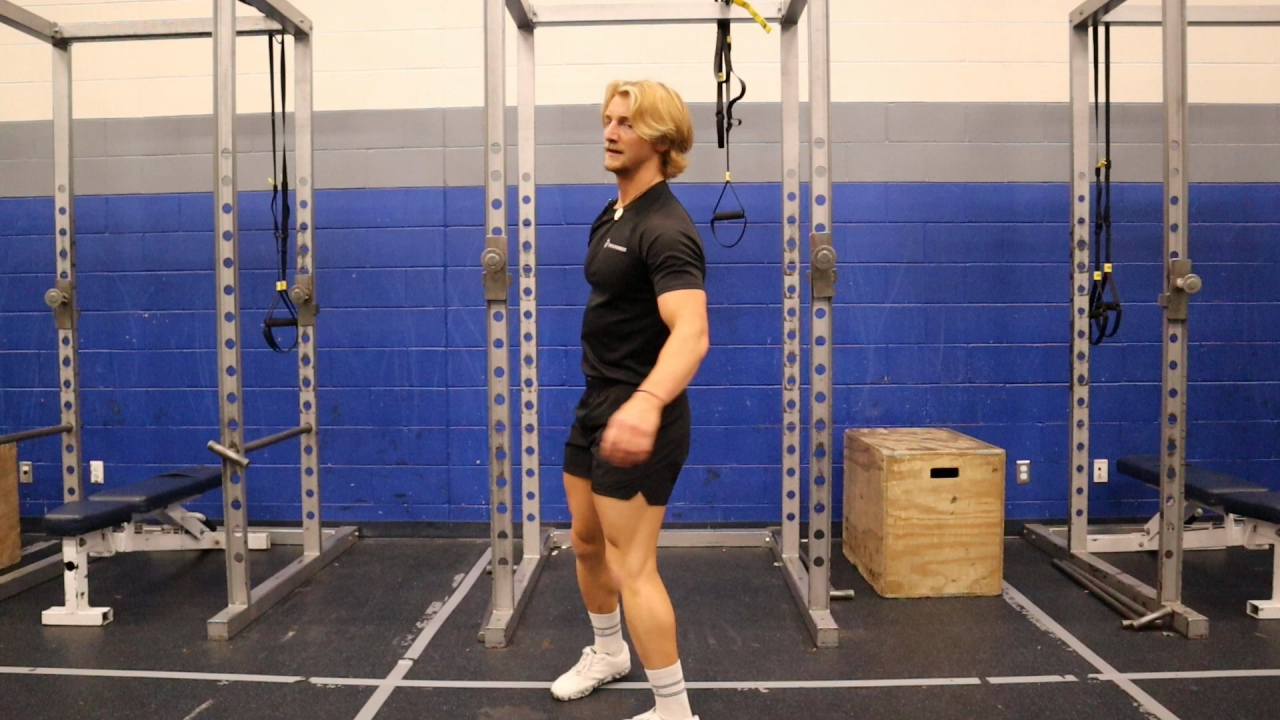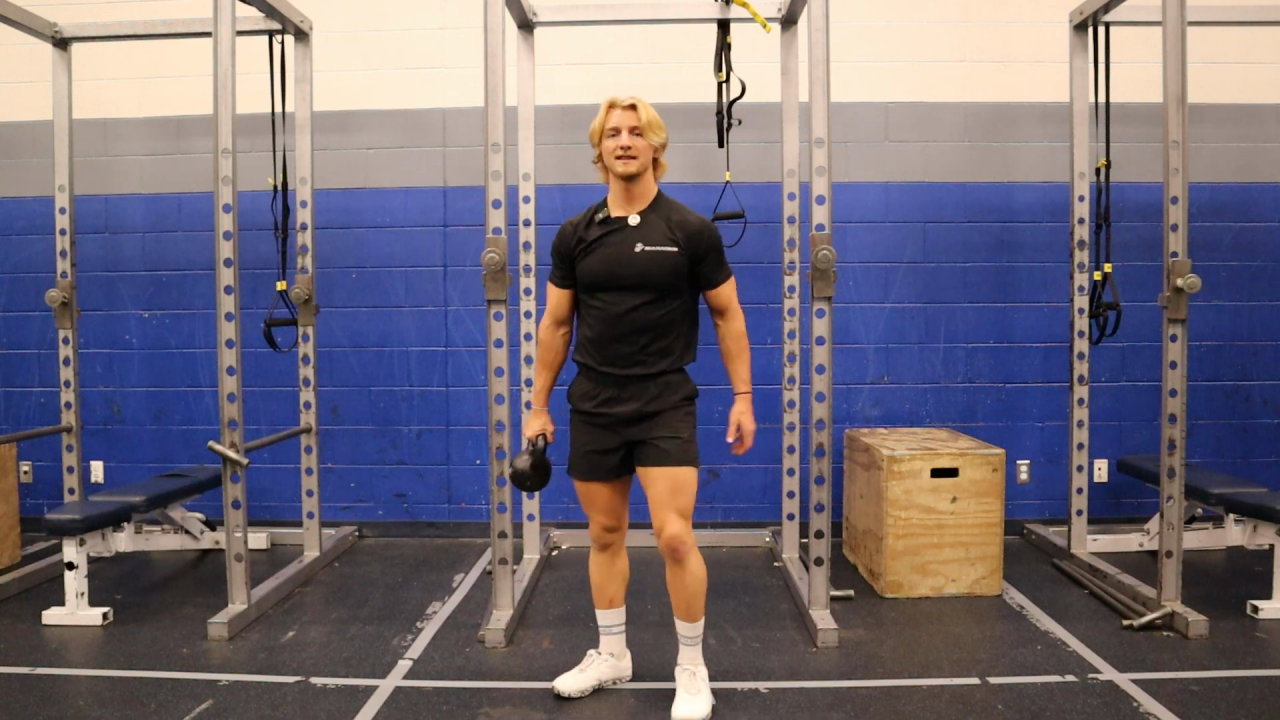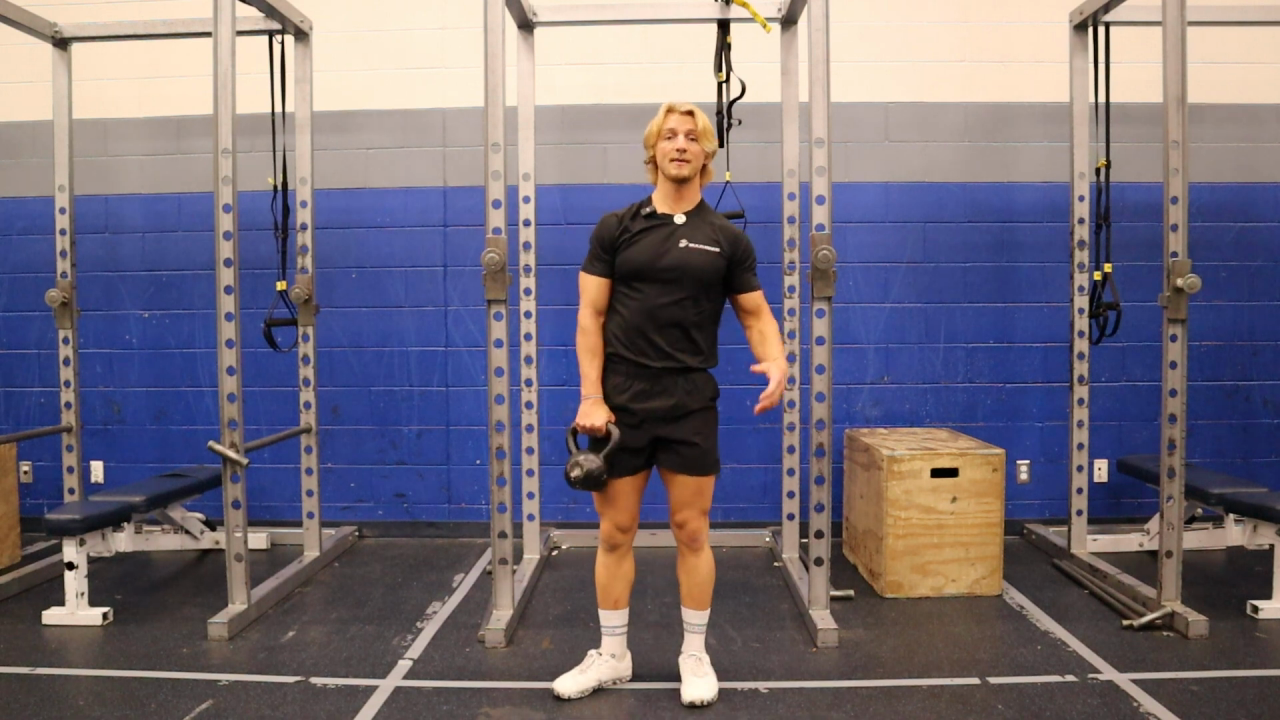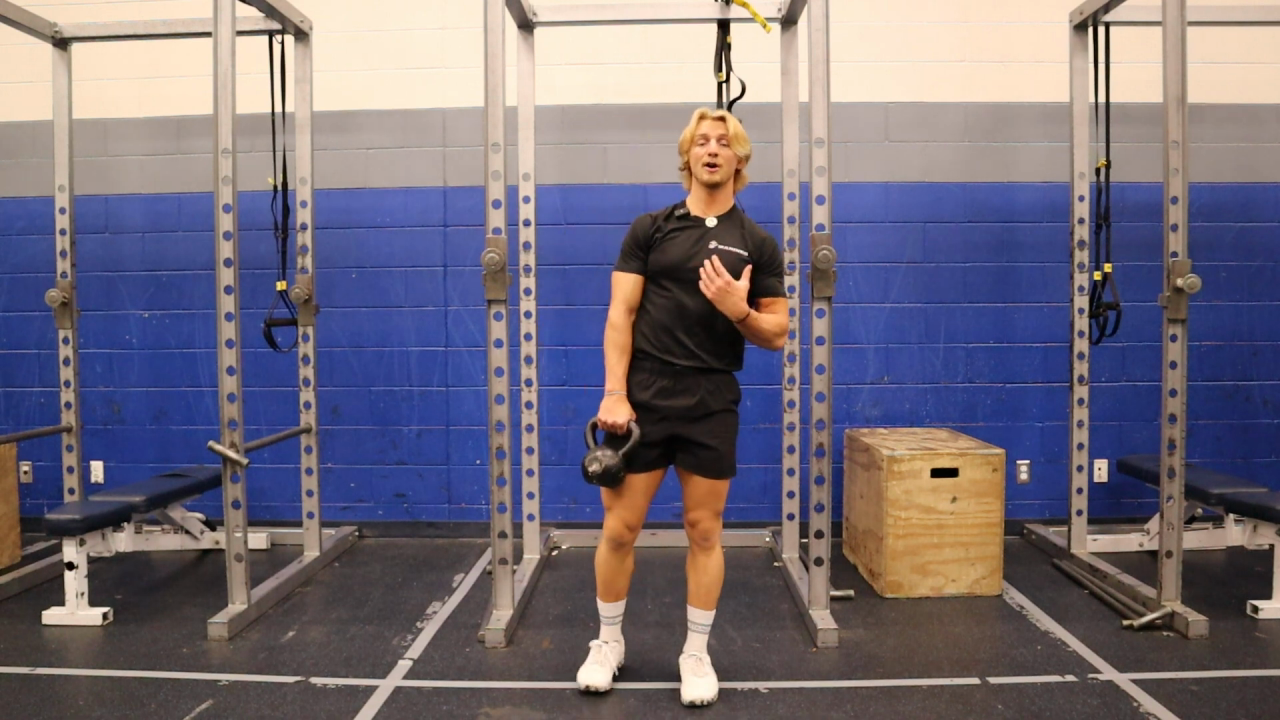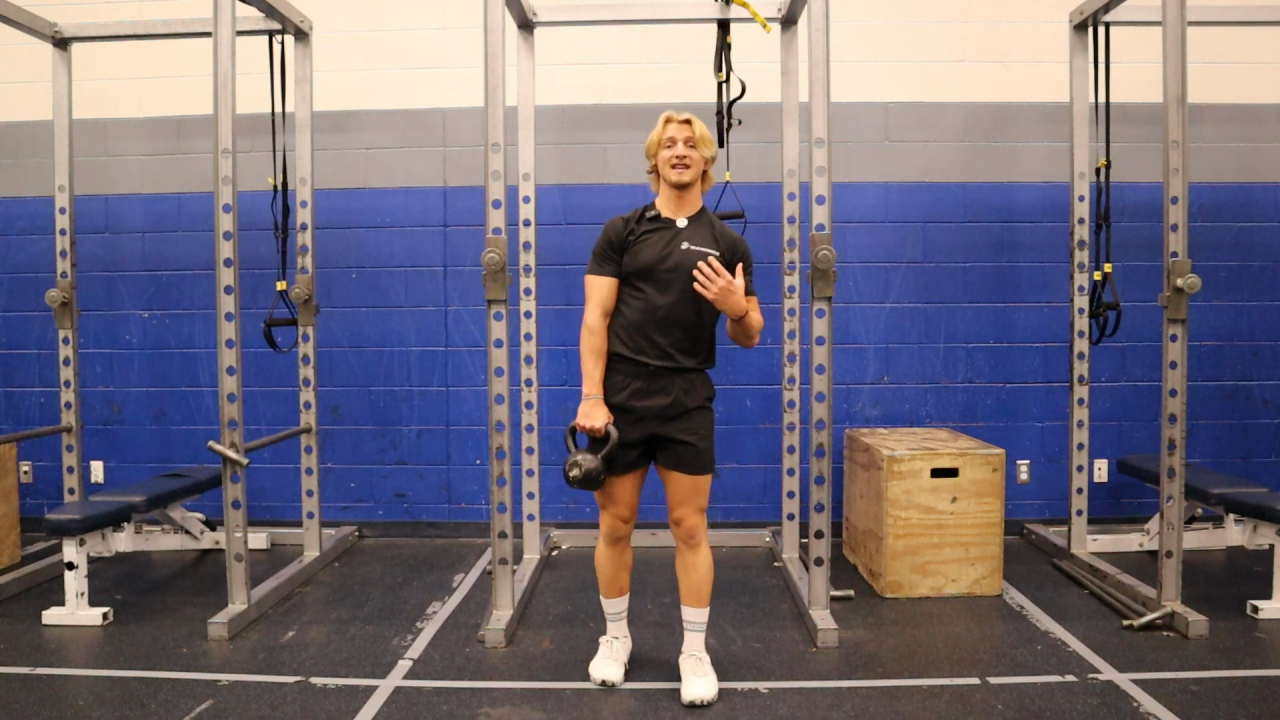
dt=0.5s
person 1, frame 1
left shoulder: (665, 231)
right shoulder: (609, 217)
left elbow: (689, 331)
left wrist: (646, 405)
left hip: (637, 416)
right hip: (599, 406)
left knee: (628, 566)
right knee: (585, 543)
right ankle: (609, 651)
person 1, frame 2
left shoulder: (692, 230)
right shoulder: (574, 234)
left elbow: (727, 314)
right elbow: (556, 324)
left wrist: (742, 396)
right wrist: (538, 405)
left hip: (664, 404)
right hip: (594, 406)
left knee: (675, 538)
right knee: (605, 535)
left ankle: (691, 667)
right ankle: (611, 654)
person 1, frame 3
left shoulder: (728, 238)
right shoulder: (615, 228)
left elbow: (757, 318)
right elbow: (591, 316)
left wrist: (774, 361)
right wrist: (590, 397)
left hip: (691, 404)
right hip: (620, 402)
left knee: (691, 531)
right knee: (615, 532)
left ankle: (694, 654)
right ankle: (612, 655)
person 1, frame 4
left shoulder: (757, 242)
right shoulder: (649, 228)
left elbow: (778, 333)
right elbow: (621, 313)
left wrist: (739, 310)
right wrist: (614, 393)
left hip: (711, 403)
right hip: (643, 398)
left knee: (704, 532)
right knee: (619, 528)
left ankle: (696, 653)
right ankle: (608, 641)
person 1, frame 5
left shoulder: (727, 244)
right shoulder: (620, 230)
left elbow: (748, 336)
right elbow: (596, 317)
left wrist: (738, 309)
right wrist: (591, 396)
left hip: (687, 400)
right hip: (621, 396)
left knee: (690, 528)
right knee: (615, 525)
left ankle: (694, 651)
right ankle: (615, 636)
